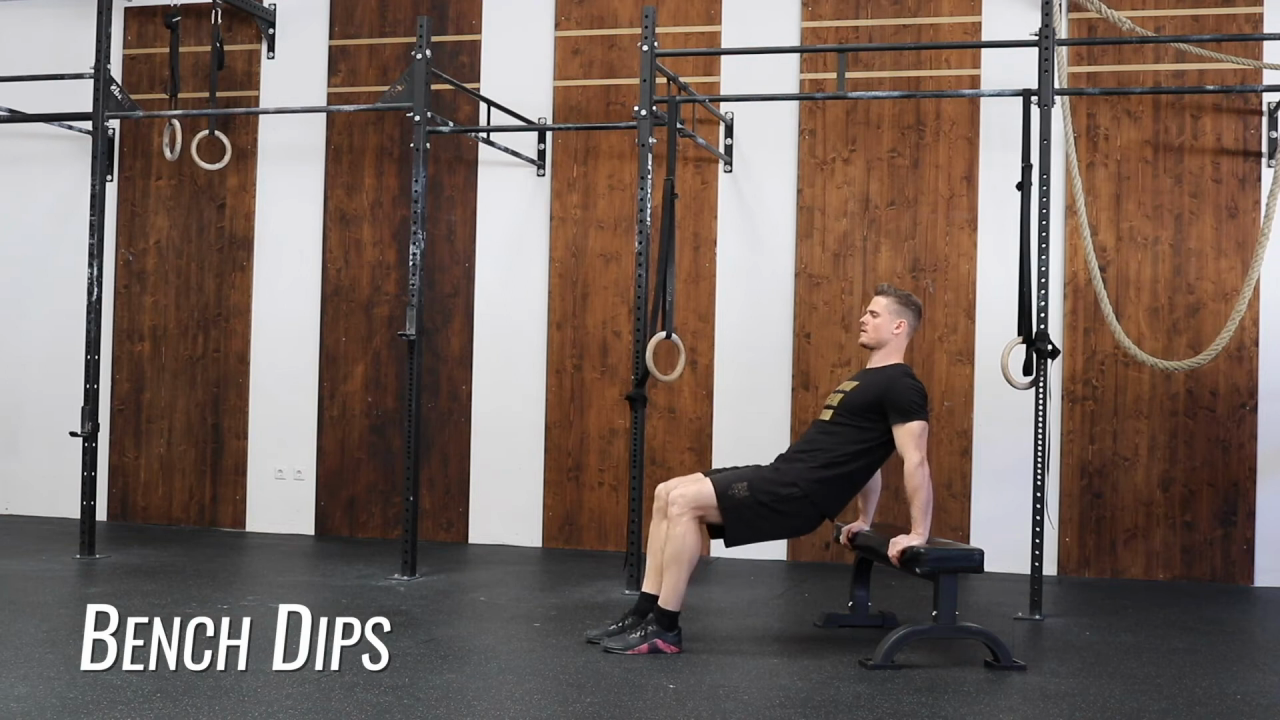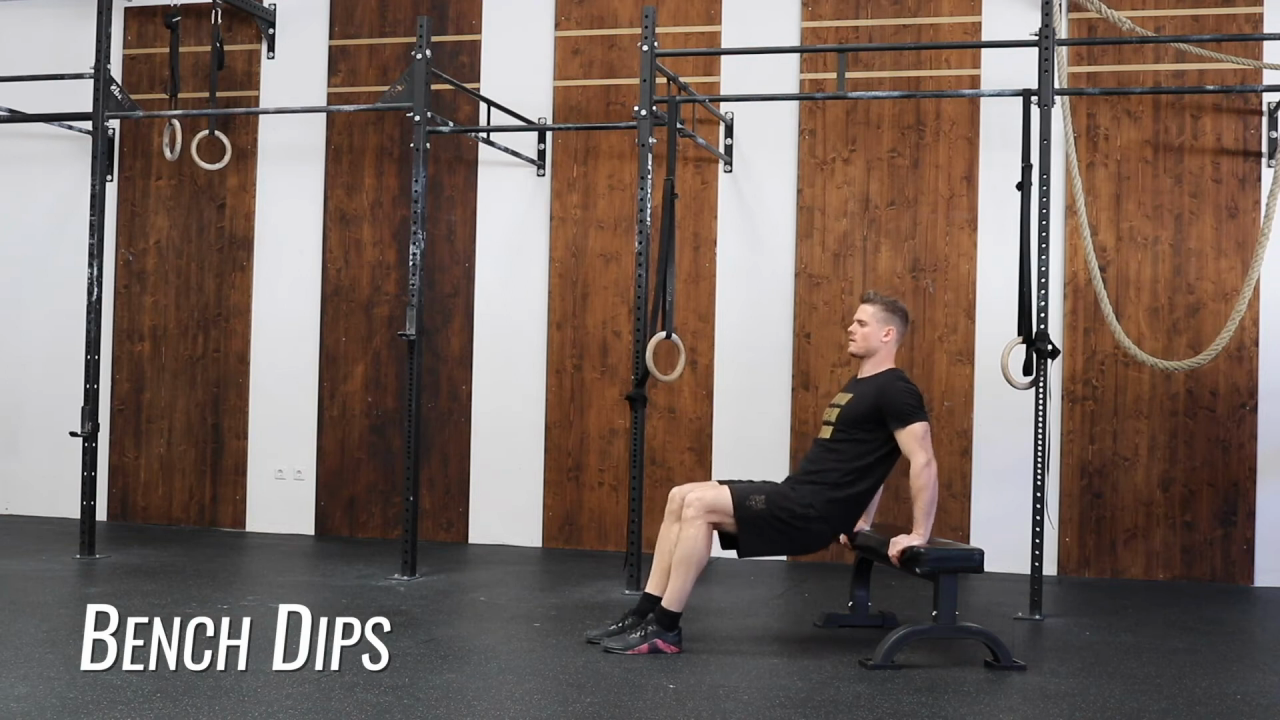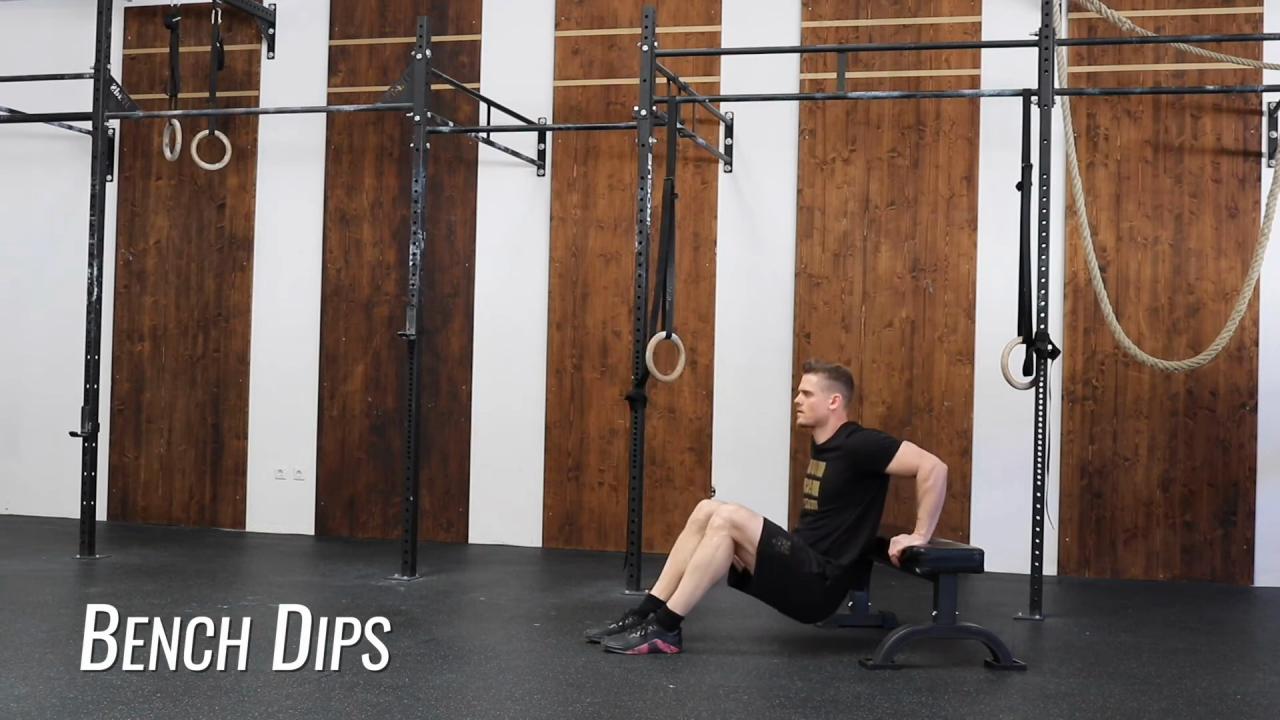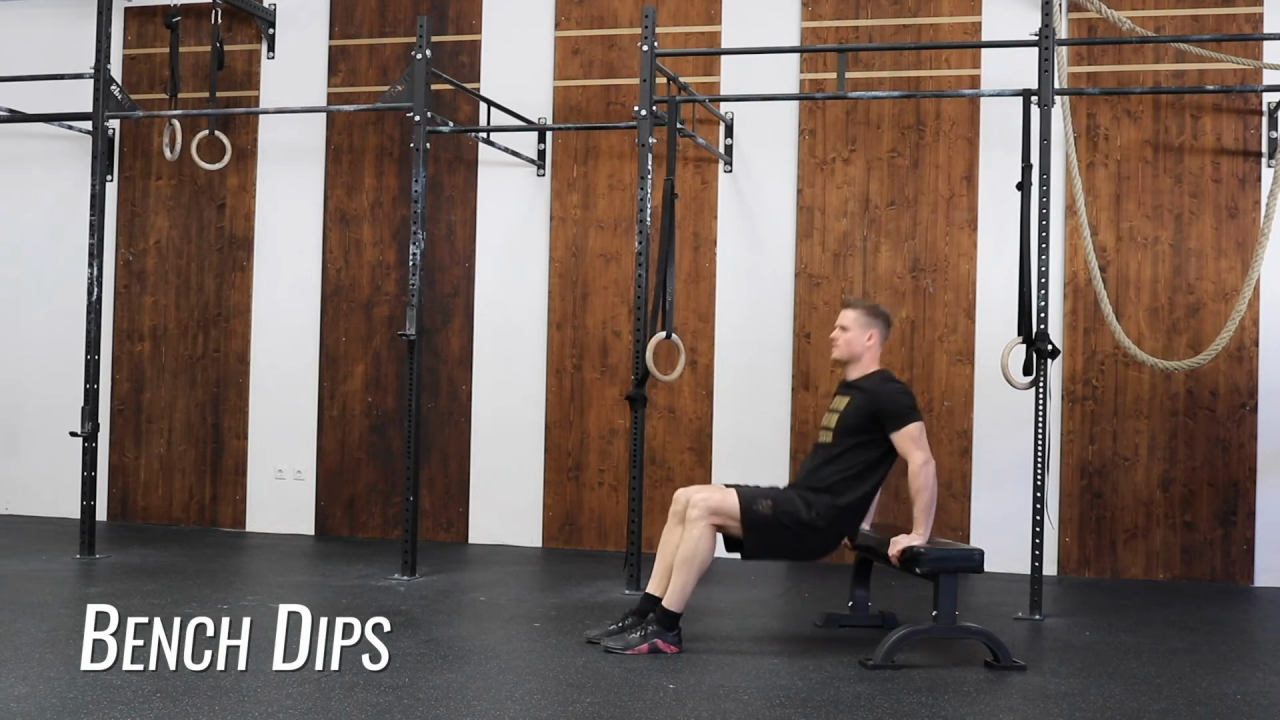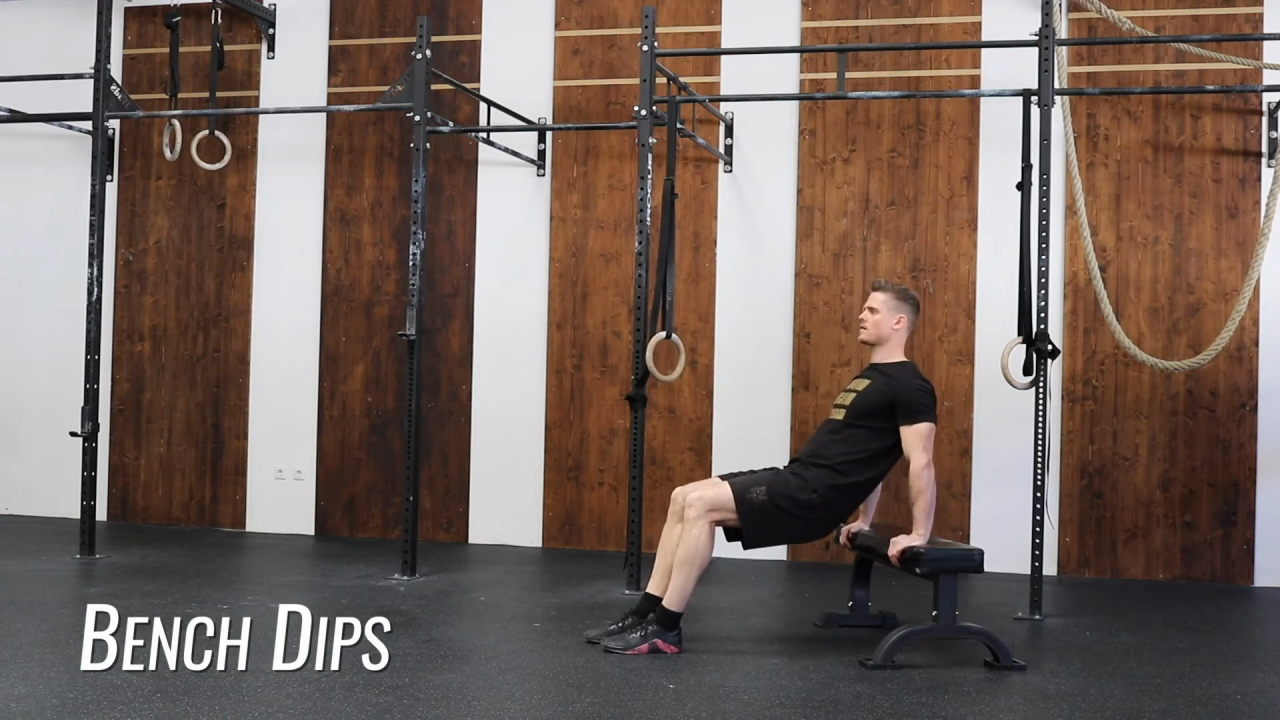
dt=1s
person 1, frame 1
left shoulder: (900, 385)
right shoulder: (867, 379)
left elbow: (915, 460)
right elbow: (861, 454)
left wrist: (918, 534)
right wrist: (865, 521)
left hip: (802, 492)
right hip: (785, 478)
left knee: (684, 501)
right knee: (667, 494)
left ankle: (663, 627)
right ankle: (644, 613)
person 1, frame 2
left shoulder: (893, 390)
right shoulder: (859, 385)
left elbow: (924, 462)
left wrist: (918, 535)
right wrist: (861, 522)
left hip: (815, 512)
right hip: (798, 499)
left knee: (699, 504)
right knee: (681, 498)
left ankle: (664, 627)
right ankle: (644, 613)
person 1, frame 3
left shoulder: (857, 445)
right shoulder: (824, 443)
left elbow: (933, 467)
left wrist: (919, 537)
left hip: (818, 582)
right hip: (802, 565)
left knee: (727, 518)
right knee: (707, 512)
left ankle: (664, 629)
right ankle: (645, 614)
person 1, frame 4
left shoulder: (885, 392)
right shoulder: (850, 388)
left elbow: (921, 460)
left wrist: (918, 535)
right wrist: (860, 520)
left hip: (817, 516)
right hip: (799, 503)
left knee: (702, 506)
right knee: (684, 500)
left ankle: (664, 628)
right ankle: (646, 613)
person 1, frame 5
left shoulder: (907, 385)
right shoulder: (871, 376)
left elbow: (921, 460)
left wrist: (918, 535)
right wrist: (864, 520)
left hip: (816, 495)
right hip: (797, 480)
left knee: (700, 504)
right knee: (684, 497)
left ankle: (664, 628)
right ankle: (646, 612)
